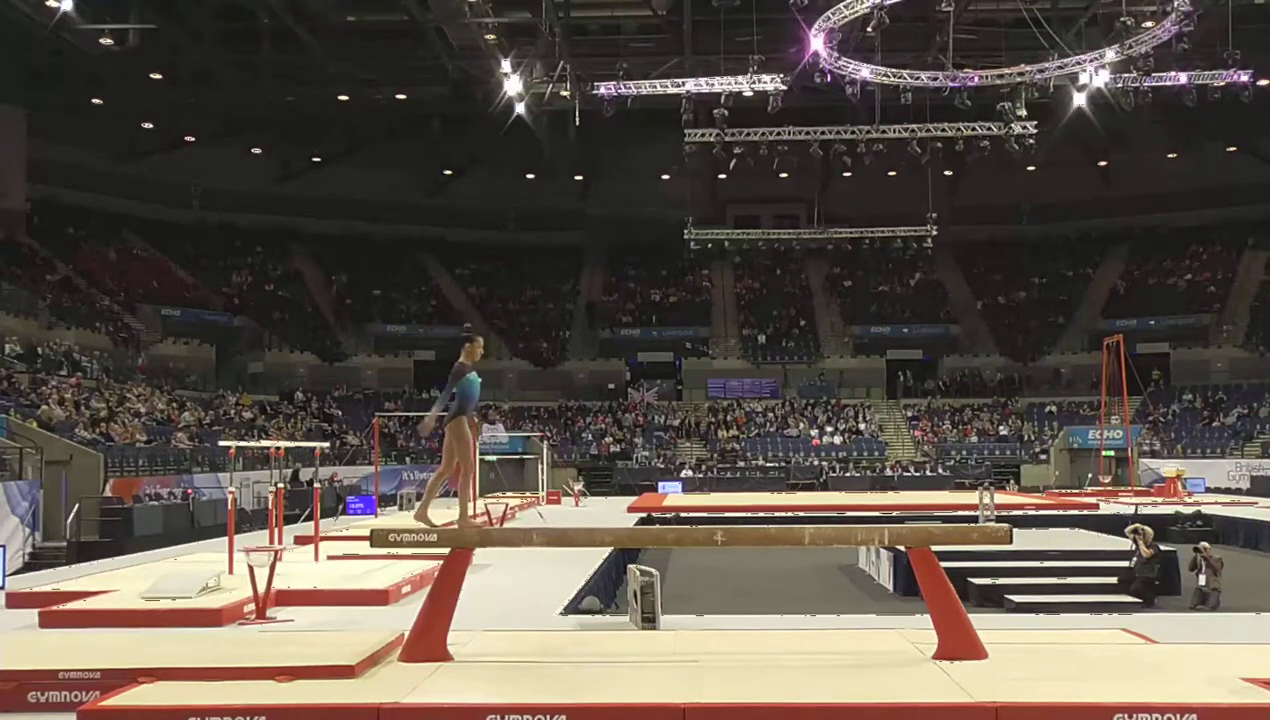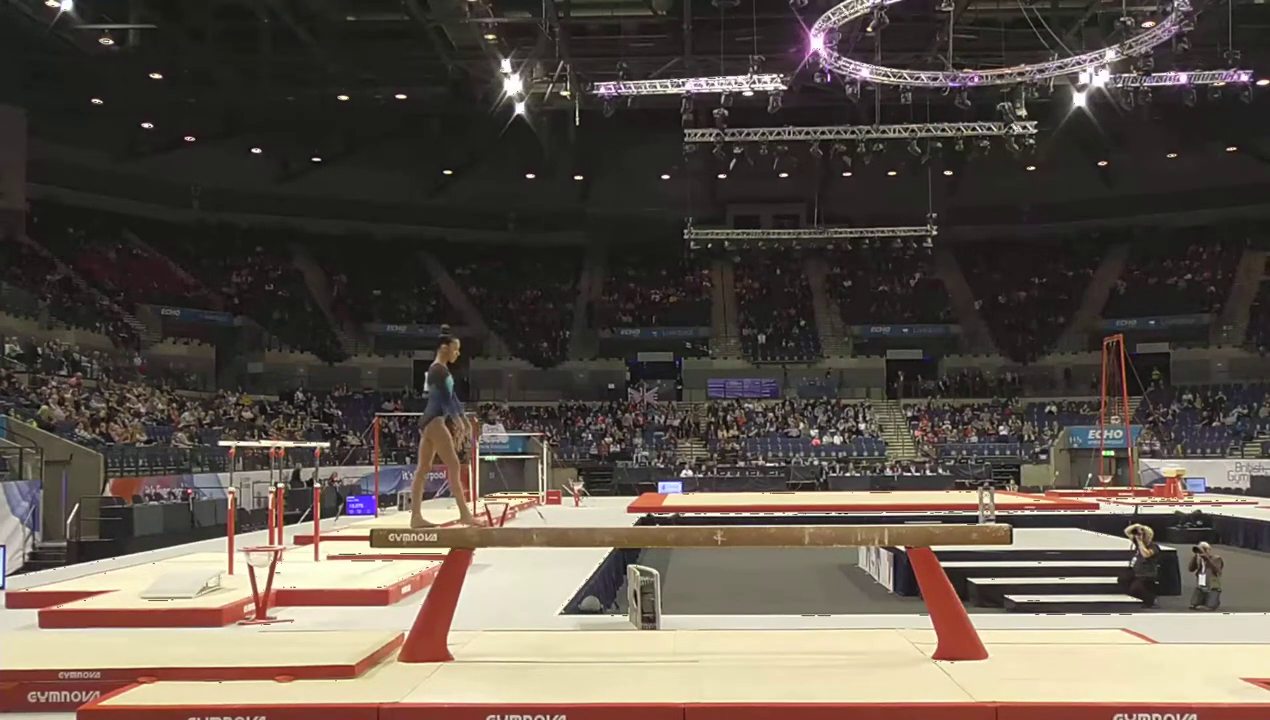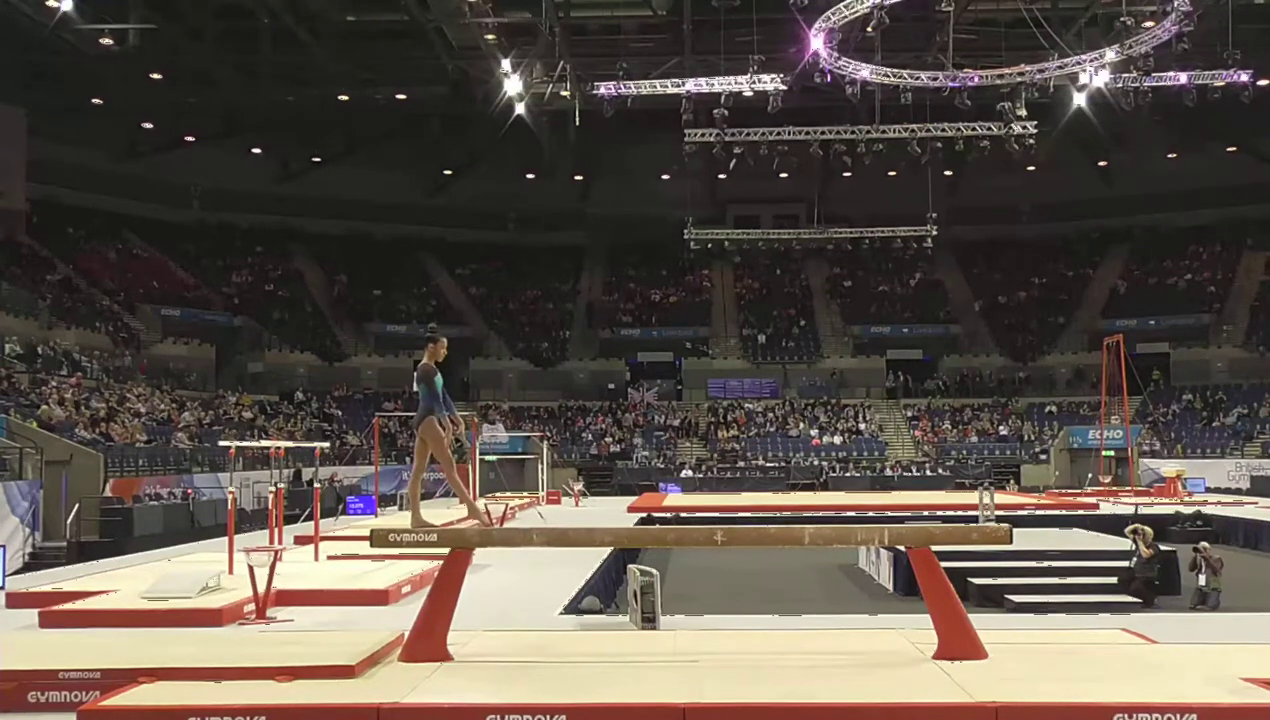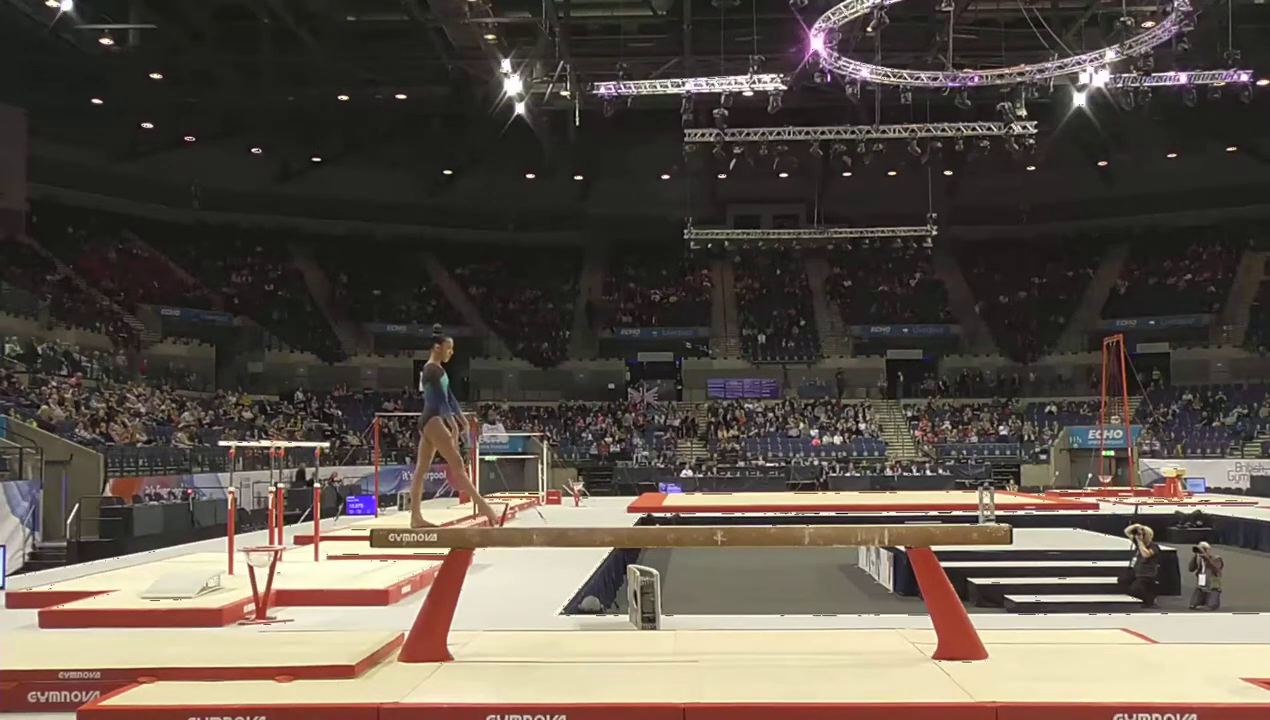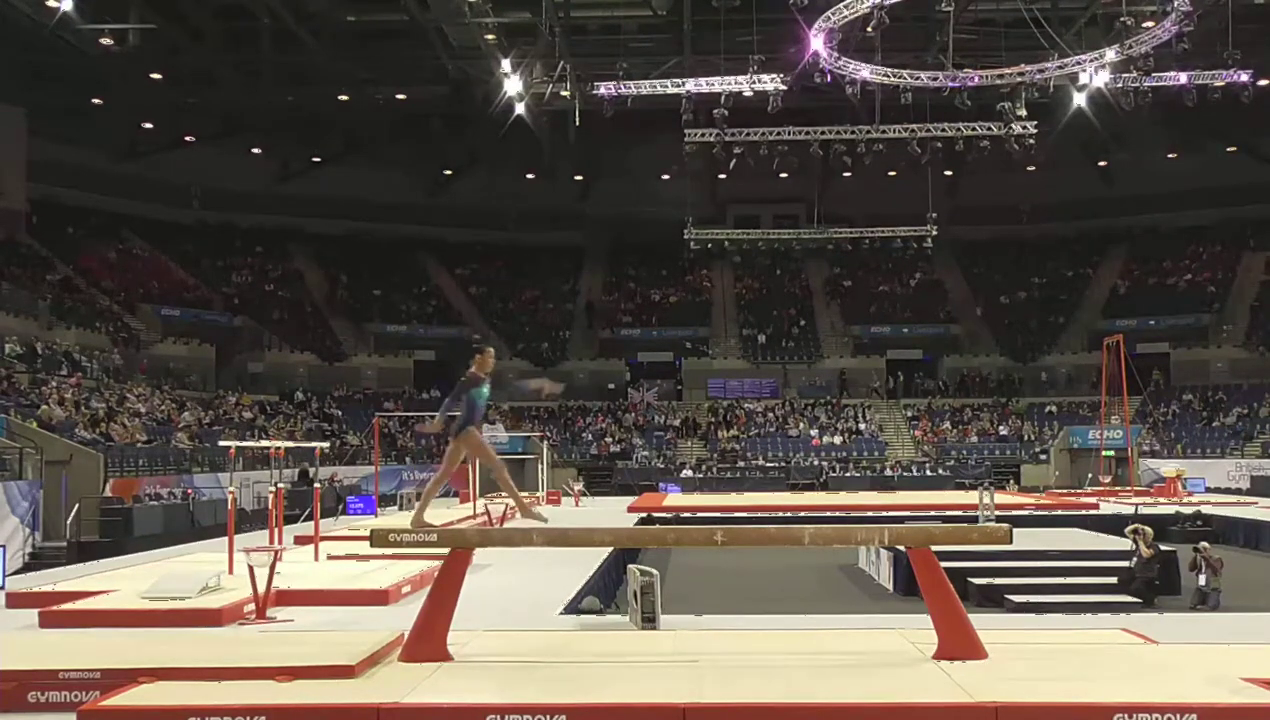
dt=0.4s
person 1, frame 1
left shoulder: (469, 369)
right shoulder: (461, 368)
right elbow: (447, 391)
right wrist: (433, 413)
left hip: (461, 420)
right hip: (457, 420)
left knee: (446, 468)
right knee: (467, 468)
left ankle: (422, 510)
right ankle: (463, 517)
person 1, frame 2
left shoulder: (440, 369)
right shoulder: (438, 370)
left elbow: (452, 397)
right elbow: (446, 398)
left wrist: (464, 422)
right wrist: (459, 424)
left hip: (432, 422)
right hip: (434, 421)
left knee: (422, 469)
right knee: (453, 465)
left ankle: (416, 517)
right ankle: (465, 513)
person 1, frame 3
left shoulder: (431, 369)
right shoulder: (426, 370)
left elbow: (443, 396)
right elbow: (435, 400)
left wrist: (457, 419)
right wrist: (447, 425)
left hip: (425, 422)
right hip: (428, 421)
left knee: (418, 470)
right knee: (449, 465)
left ankle: (416, 517)
right ankle: (472, 507)
person 1, frame 4
left shoulder: (437, 370)
right shoulder: (432, 370)
left elbow: (449, 397)
right elbow: (441, 400)
left wrist: (462, 420)
right wrist: (453, 424)
left hip: (431, 422)
right hip: (433, 421)
left knee: (421, 470)
right knee: (457, 464)
left ankle: (416, 517)
right ankle: (482, 505)
person 1, frame 5
left shoulder: (484, 379)
right shoulder: (470, 378)
right elbow: (452, 399)
right wrist: (438, 421)
left hip: (469, 430)
right hip: (466, 430)
left knee: (443, 475)
right knee: (498, 466)
left ankle: (418, 517)
right ankle: (524, 508)
